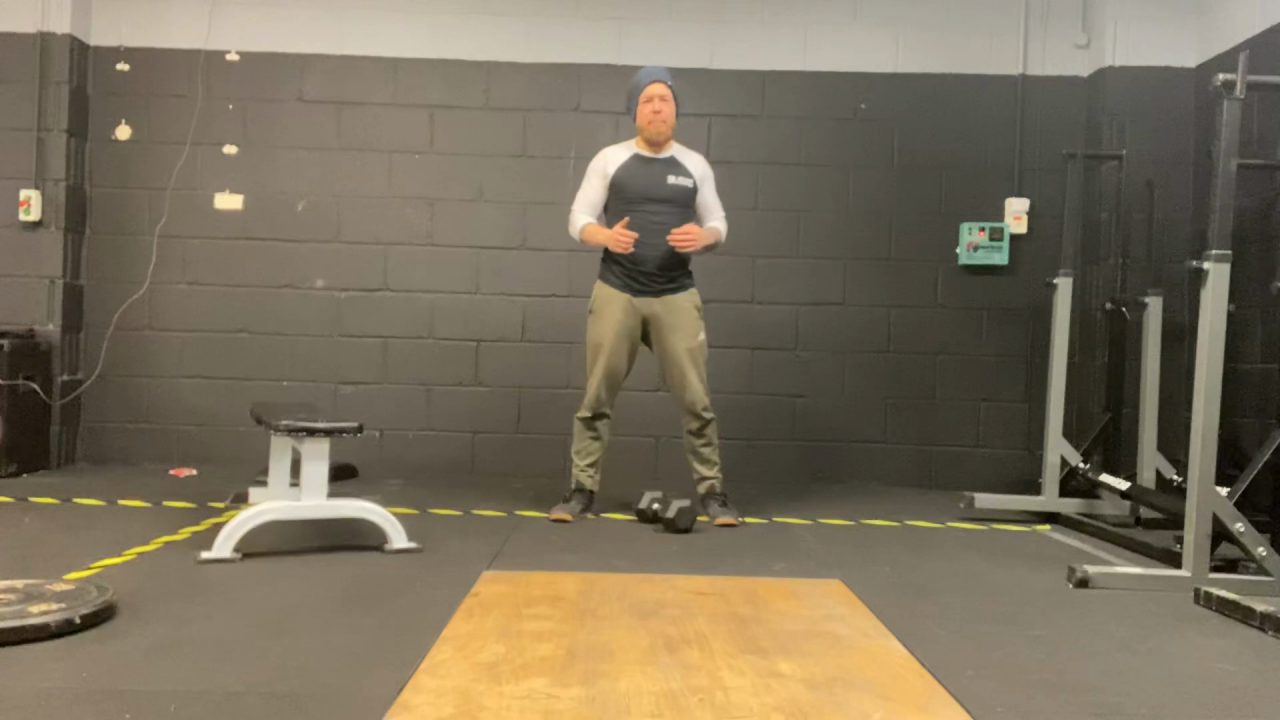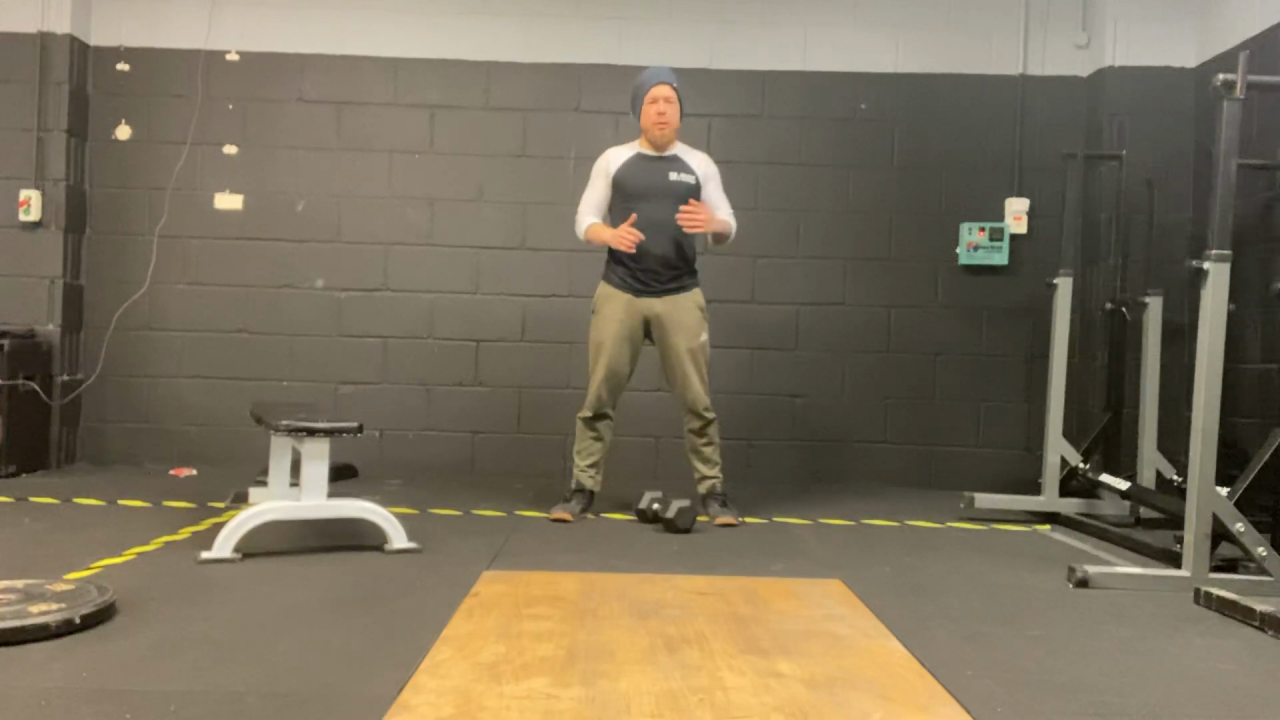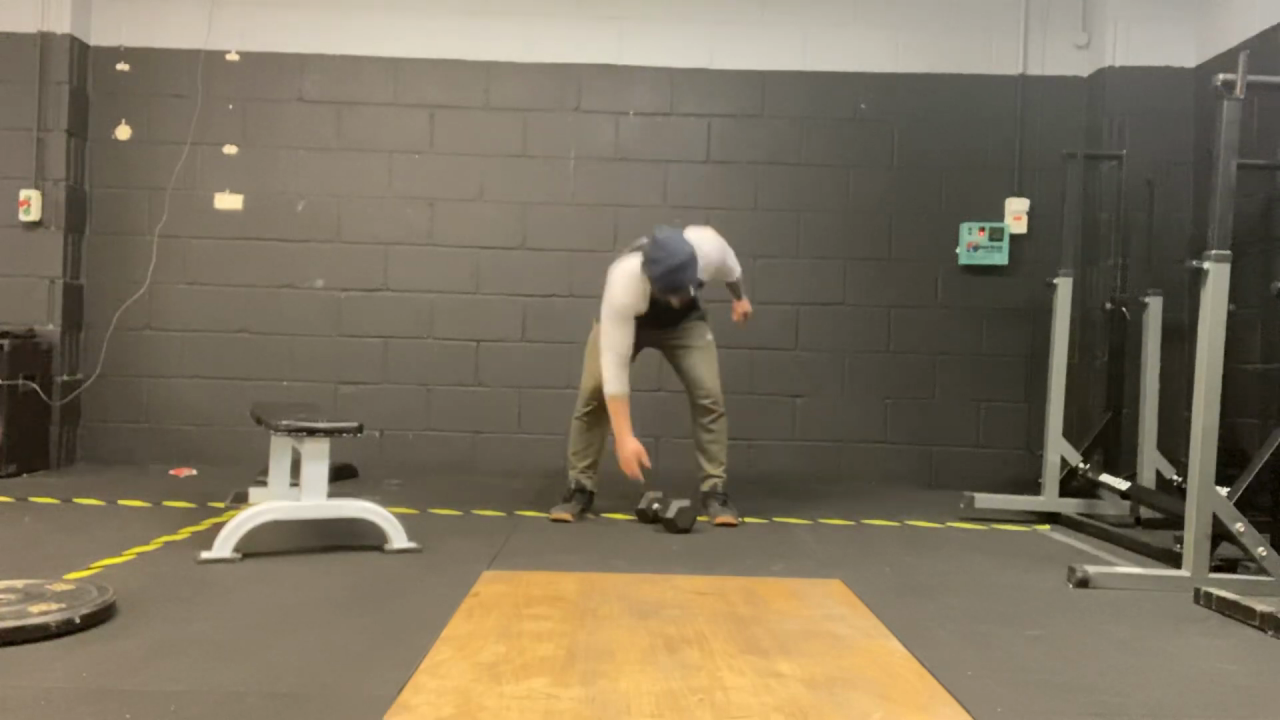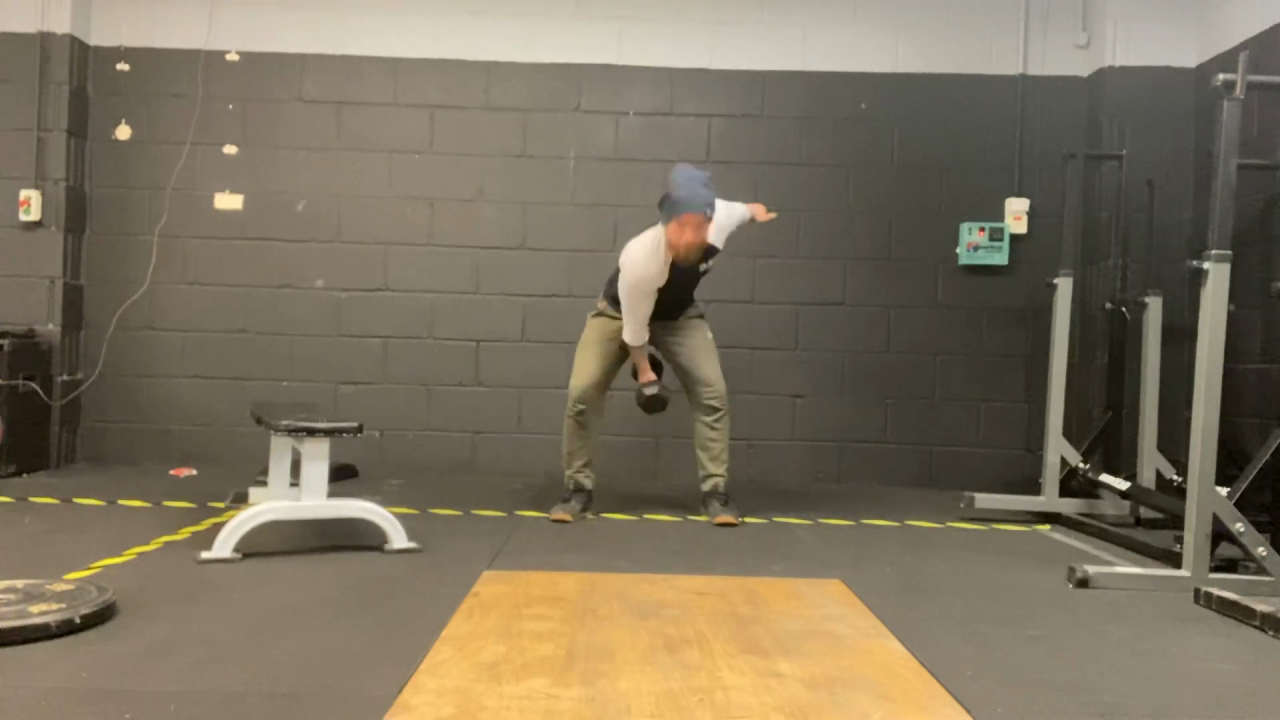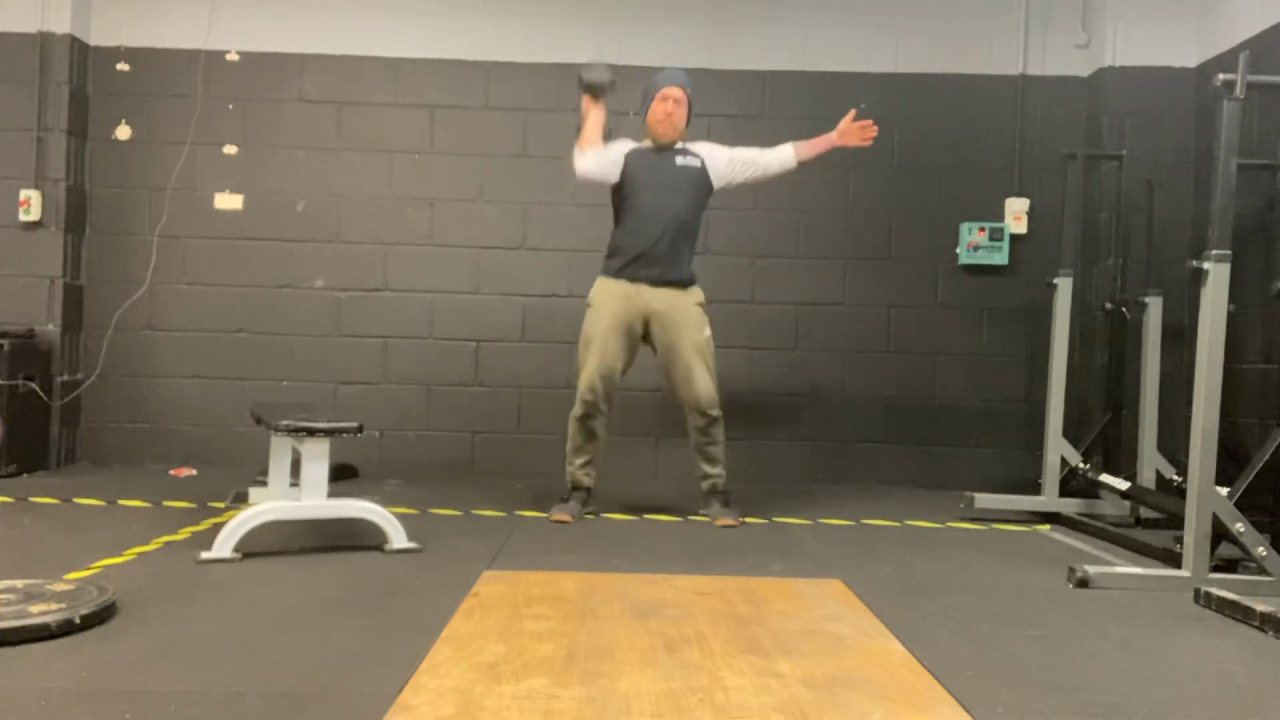
dt=1s
person 1, frame 1
left shoulder: (695, 165)
right shoulder: (609, 160)
left elbow: (719, 225)
right elbow: (578, 220)
left wrist: (703, 236)
right wrist: (607, 236)
left hip: (677, 296)
right hip: (615, 294)
left knee: (695, 400)
right knee: (596, 398)
left ankle: (712, 492)
right ankle: (581, 489)
person 1, frame 2
left shoulder: (700, 164)
right shoulder: (613, 160)
left elbow: (729, 226)
right elbow: (584, 220)
left wrist: (712, 224)
right wrist: (610, 235)
left hip: (680, 296)
right hip: (618, 294)
left knee: (697, 401)
right knee: (599, 397)
left ankle: (712, 491)
right ankle: (582, 488)
person 1, frame 3
left shoulder: (708, 247)
right shoulder: (623, 284)
left elbow: (731, 269)
right elbow: (613, 365)
left wrist: (740, 296)
right wrist: (624, 438)
left hip: (684, 322)
right hip: (627, 320)
left knee: (708, 394)
right knee: (591, 391)
left ankle: (714, 492)
right ankle: (580, 490)
person 1, frame 4
left shoulder: (718, 217)
right shoulder: (641, 258)
right elbow: (634, 324)
left wrist: (753, 210)
right wrist: (643, 367)
left hip: (680, 315)
right hip: (620, 315)
left knee: (711, 393)
right knee: (584, 392)
left ankle: (715, 493)
right ankle: (578, 489)
person 1, frame 5
left shoulder: (704, 158)
right shoulder: (625, 155)
left elbow: (772, 160)
right elbow: (586, 166)
left wrist: (832, 139)
right wrist: (594, 116)
left hip: (678, 296)
right hip: (616, 289)
left knee: (703, 400)
right knee: (591, 394)
left ankle: (714, 491)
right ankle: (578, 489)
